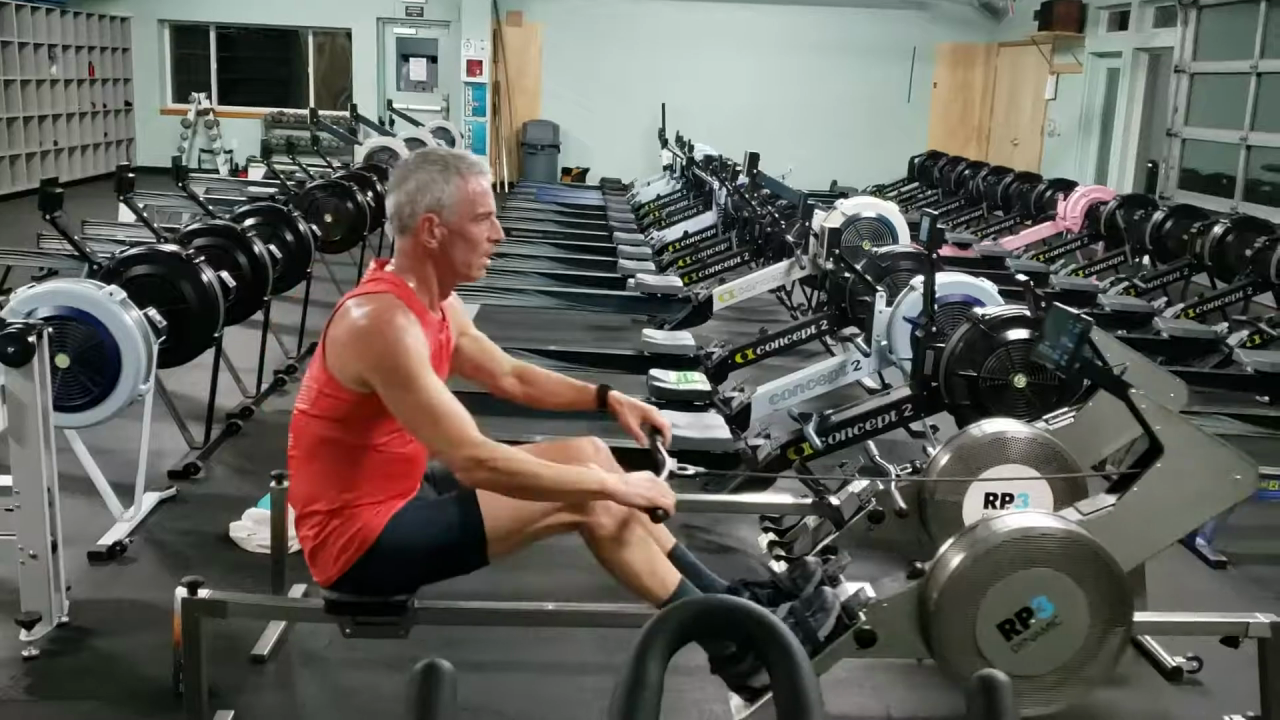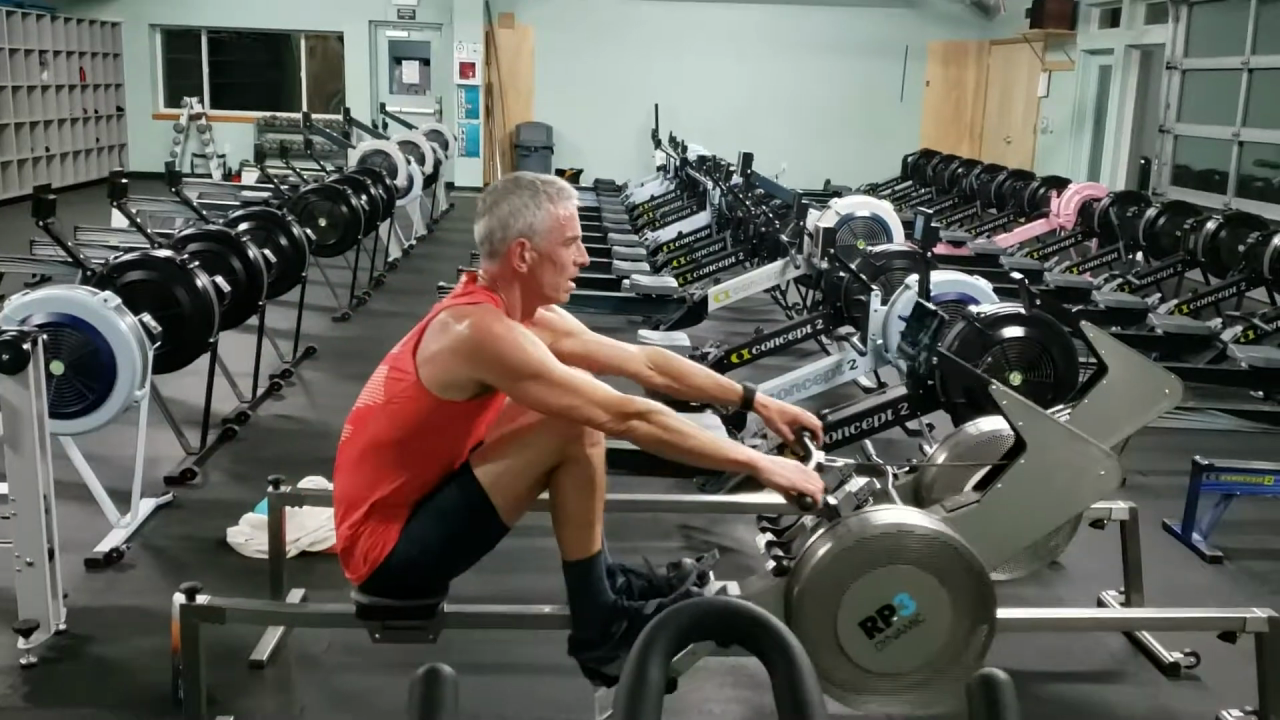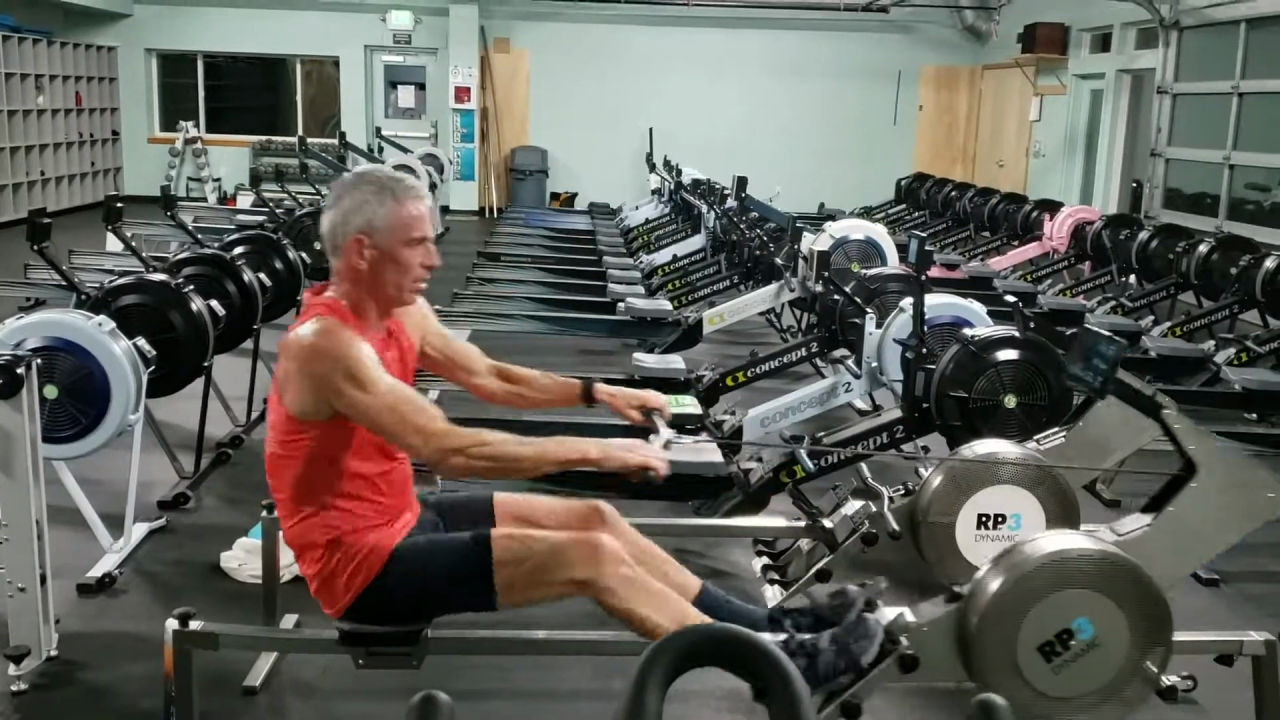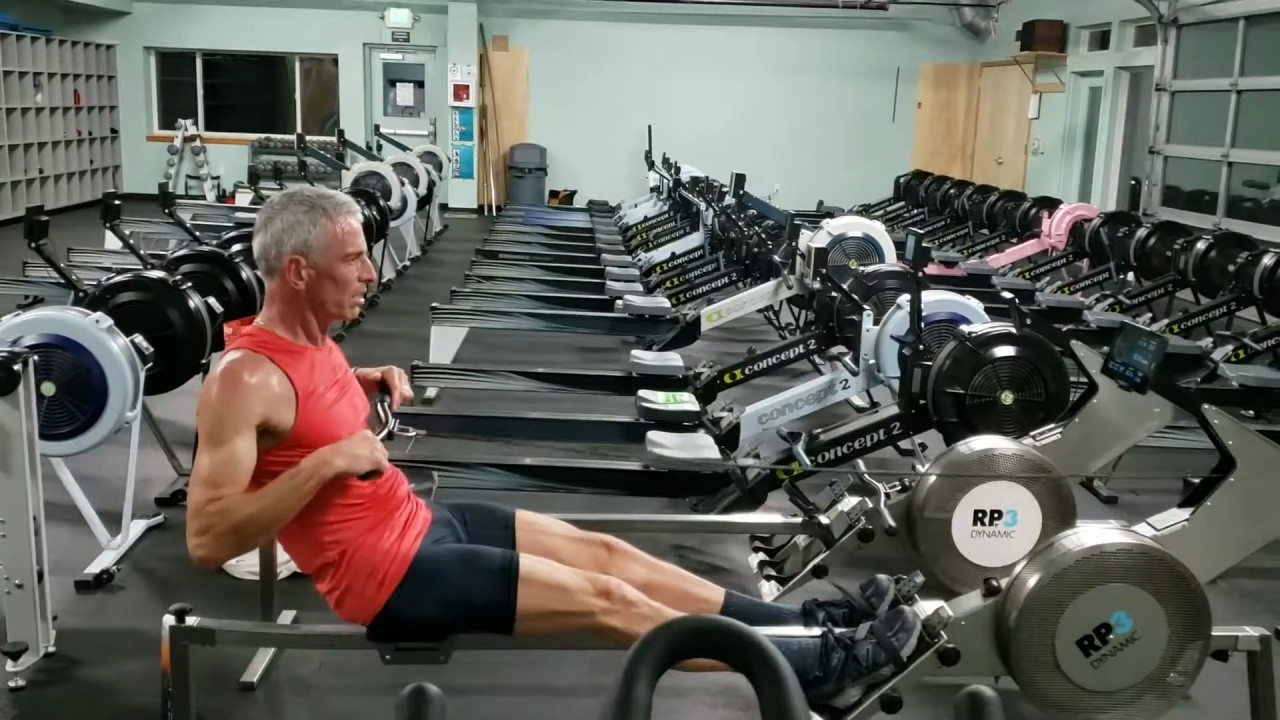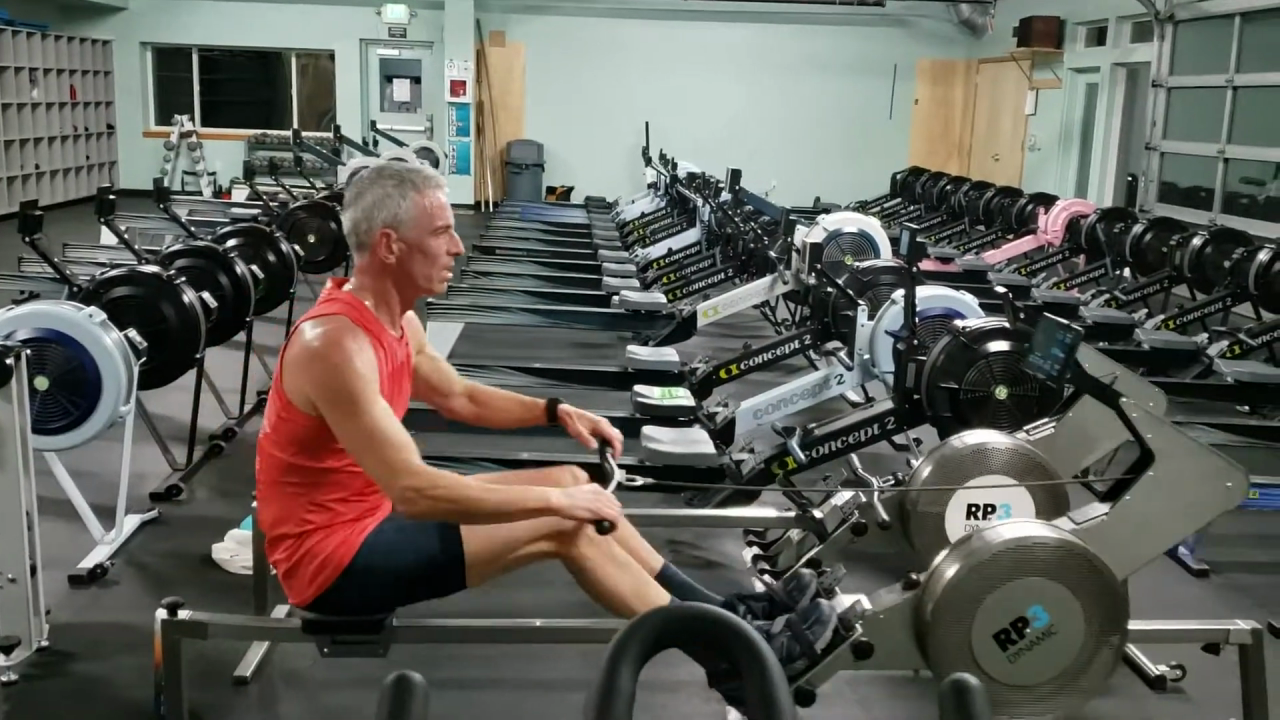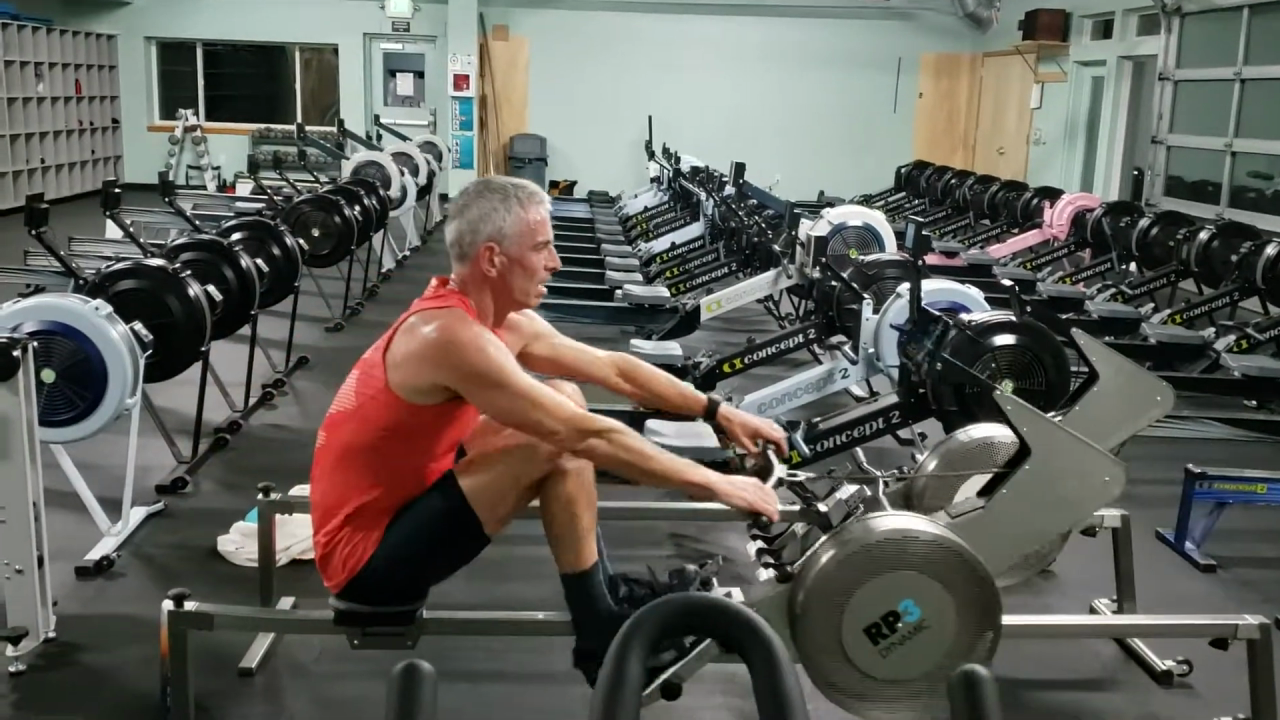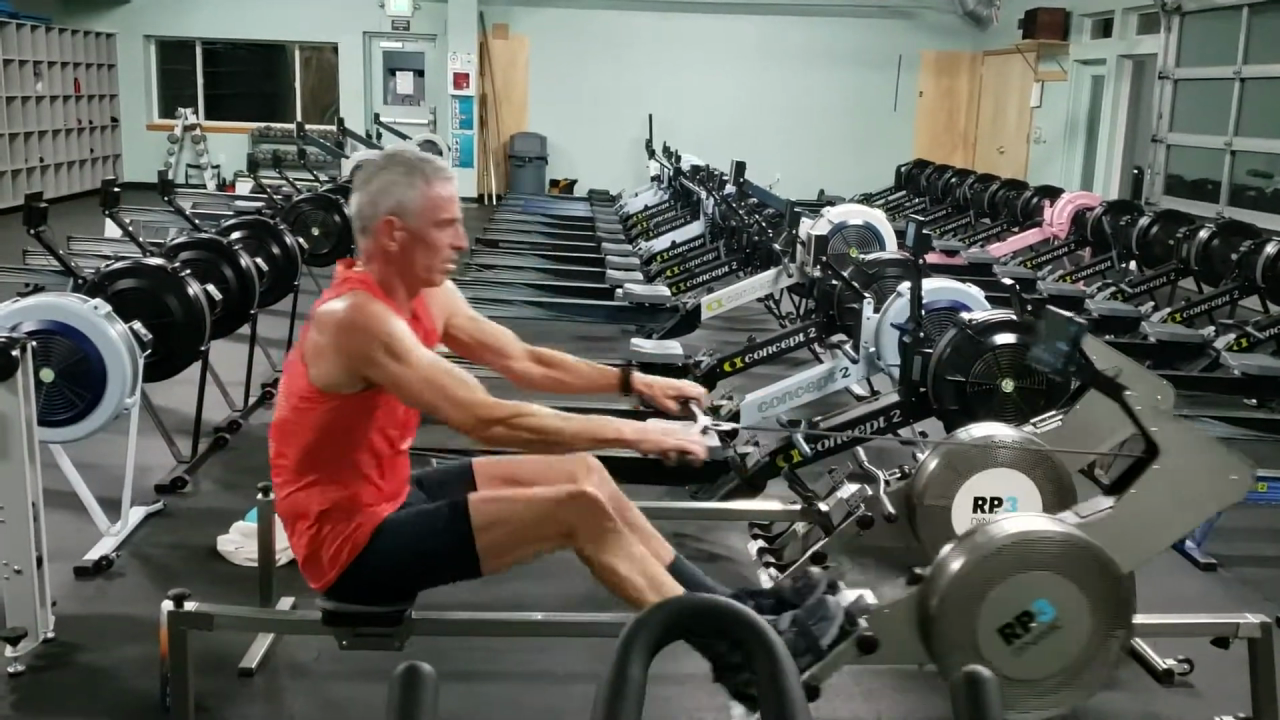
dt=0.7s
person 1, frame 1
left shoulder: (431, 301)
right shoulder: (381, 323)
left elbow: (510, 375)
right elbow: (479, 463)
left wrist: (606, 397)
right wrist: (615, 487)
left hip: (395, 495)
right hip: (356, 544)
left knee: (586, 460)
right knee: (583, 494)
left ankle: (722, 601)
right ankle: (731, 646)
person 1, frame 2
left shoulder: (525, 313)
right shoulder: (482, 333)
left elbow: (646, 365)
right elbow: (630, 418)
left wrist: (757, 402)
right wrist: (759, 464)
left hip: (419, 495)
right hip: (389, 550)
left knee: (587, 406)
right knee: (580, 424)
left ankle: (606, 583)
right ankle: (599, 632)
person 1, frame 3
left shoulder: (398, 310)
right shoulder: (325, 343)
left elbow: (489, 378)
right elbow: (449, 452)
left wrist: (597, 393)
right wrist: (597, 452)
left hip: (400, 521)
right hip: (366, 566)
left knee: (594, 521)
right knee: (590, 556)
left ankle: (770, 628)
right ankle: (786, 669)
person 1, frame 4
left shoulder: (306, 339)
right shoulder: (244, 379)
right elbow: (207, 539)
left wrist: (363, 384)
right wrist: (324, 463)
left hip: (417, 523)
right hip: (389, 574)
left knee: (606, 553)
right knee: (605, 599)
left ankle: (806, 621)
right ankle: (818, 669)
person 1, frame 5
left shoulder: (391, 315)
right shoulder: (335, 343)
left elbow: (461, 398)
right elbow: (413, 494)
left wrist: (558, 412)
right wrist: (559, 503)
left hip: (368, 521)
right hip: (335, 563)
left knee: (569, 487)
right knee: (562, 521)
left ankle: (724, 615)
person 1, frame 6
left shoulder: (499, 317)
right shoulder: (451, 336)
left elbow: (614, 370)
right elbow: (586, 437)
left wrist: (721, 413)
right wrist: (718, 484)
left hip: (400, 504)
right hip: (368, 555)
left knee: (562, 402)
right knee: (567, 436)
left ankle: (594, 597)
right ankle: (604, 640)
person 1, frame 7
left shoulder: (421, 289)
right shoulder: (357, 318)
left elbow: (519, 358)
right elbow: (490, 419)
left wrist: (633, 382)
right wrist: (636, 434)
left hip: (384, 501)
right hip: (349, 545)
left knee: (579, 476)
right knee: (579, 497)
left ankle: (745, 608)
right ankle: (737, 652)
